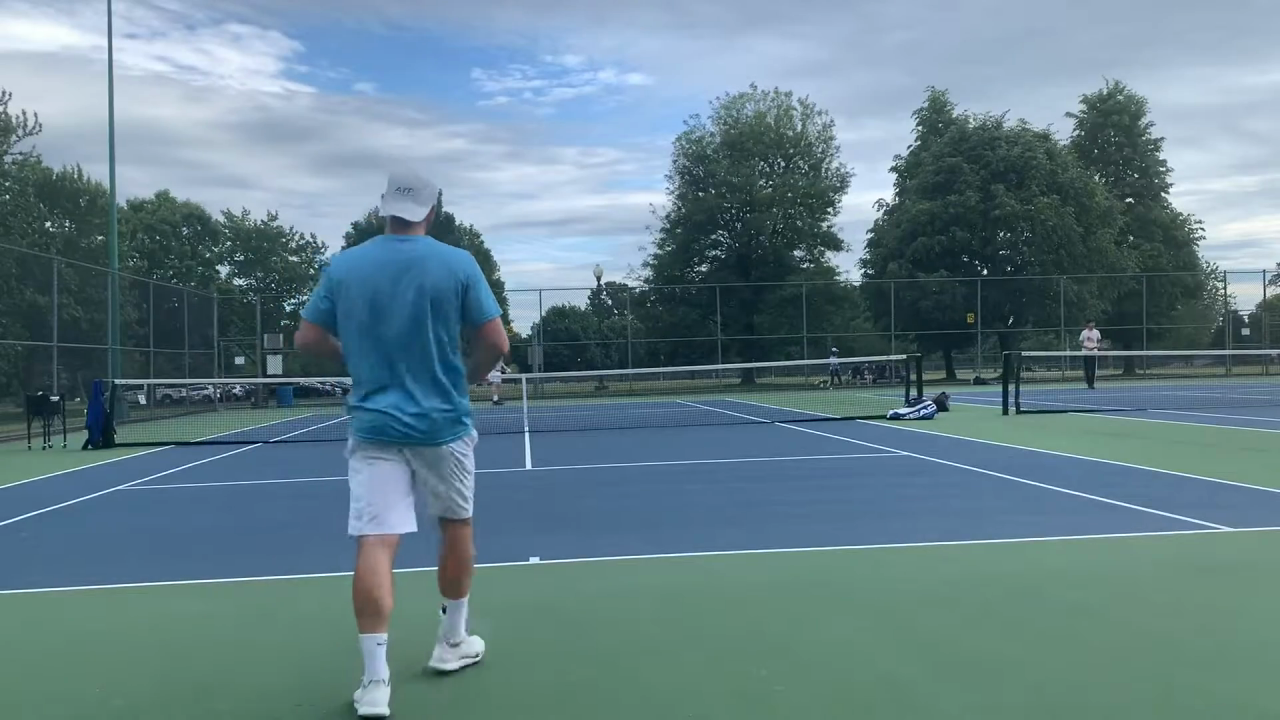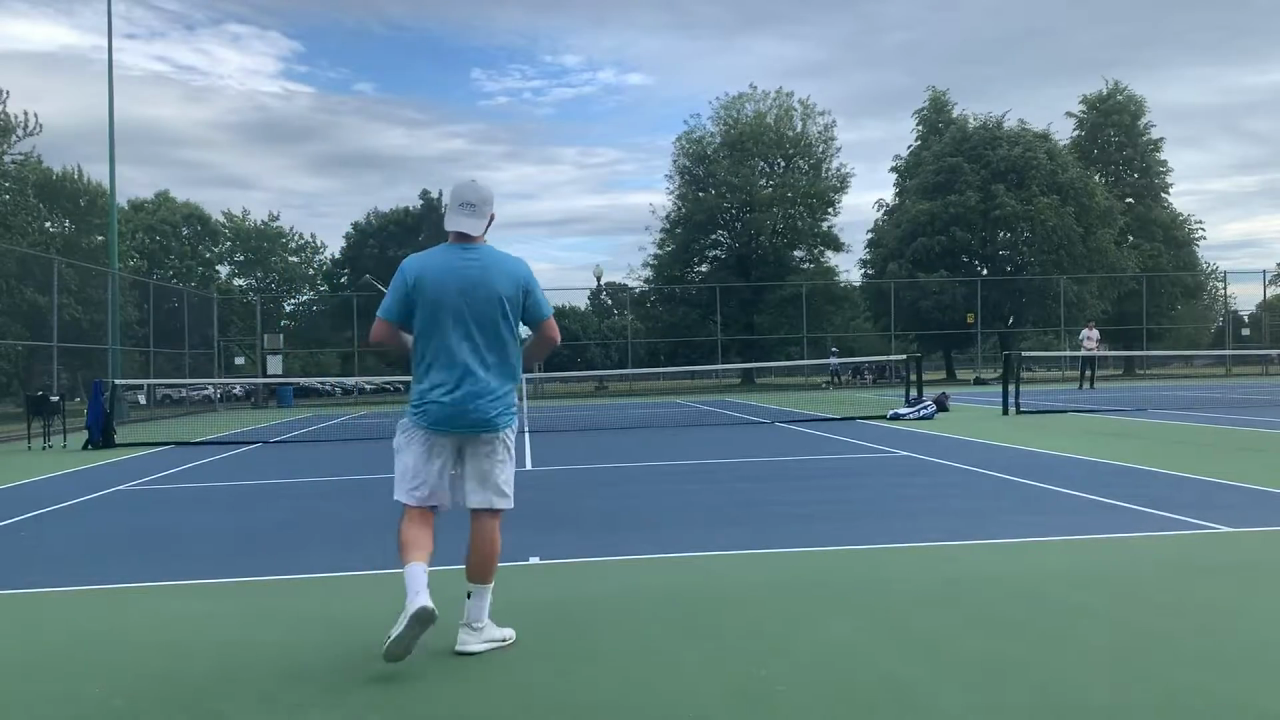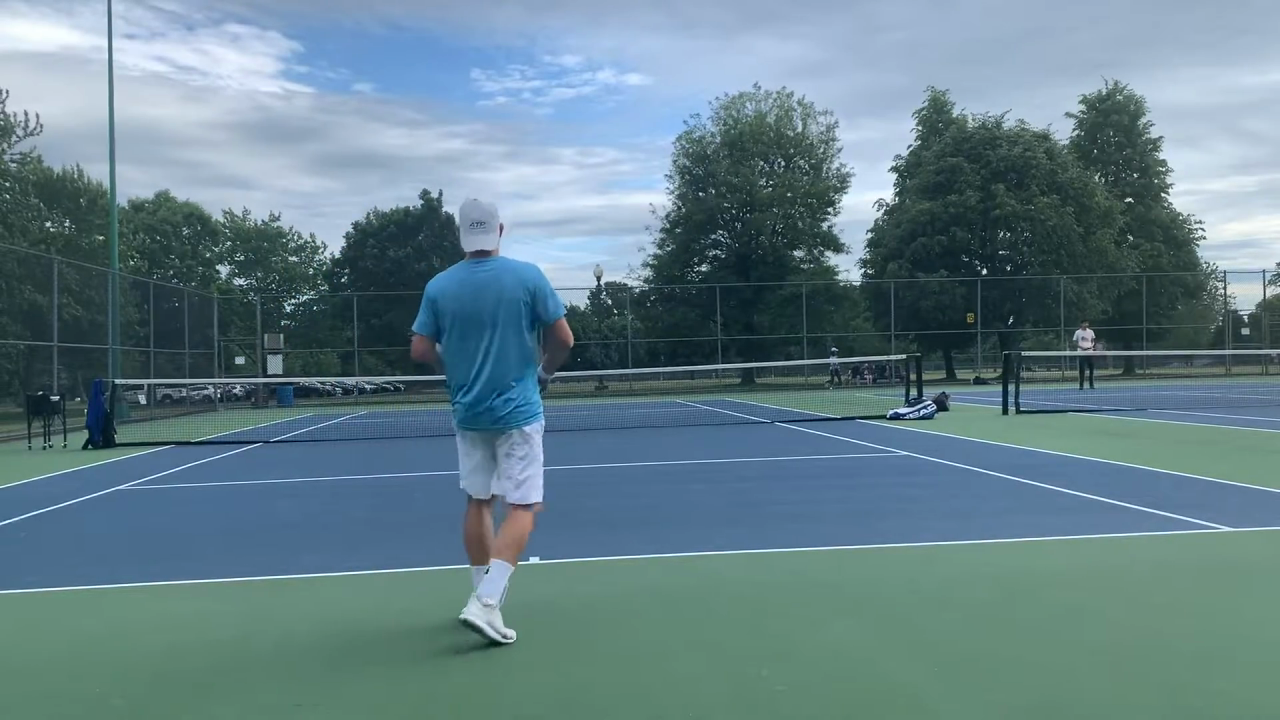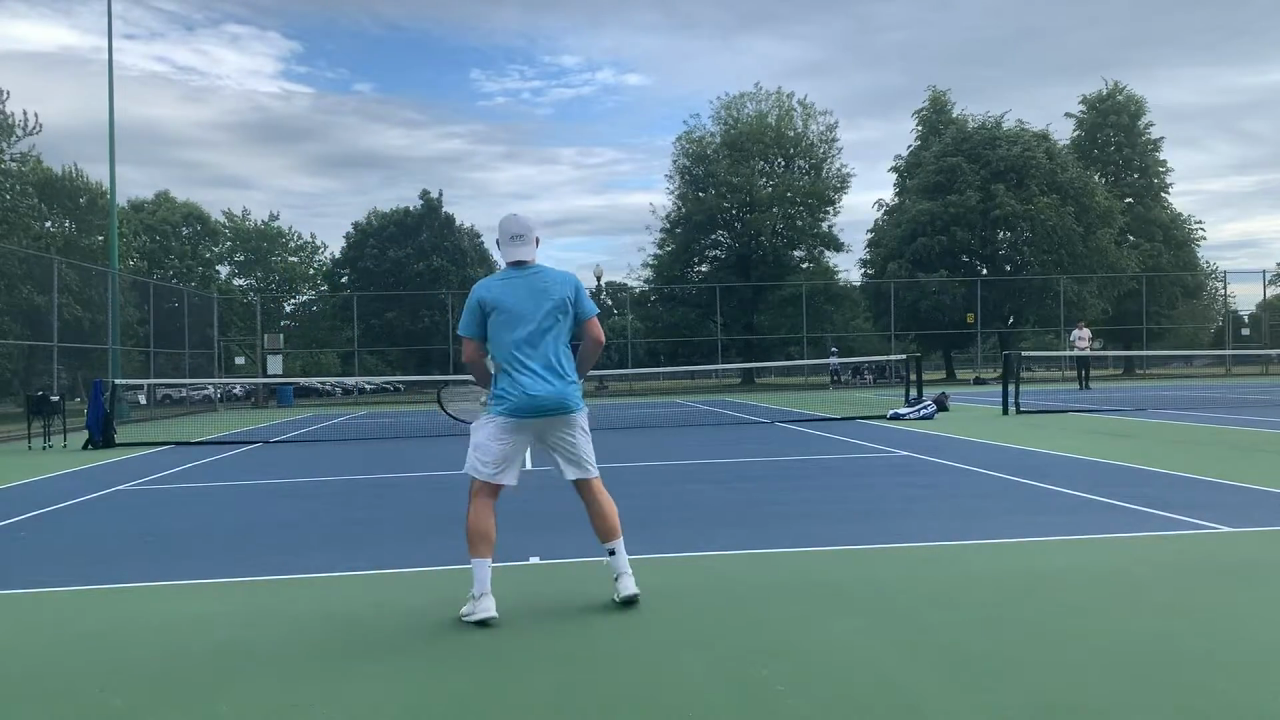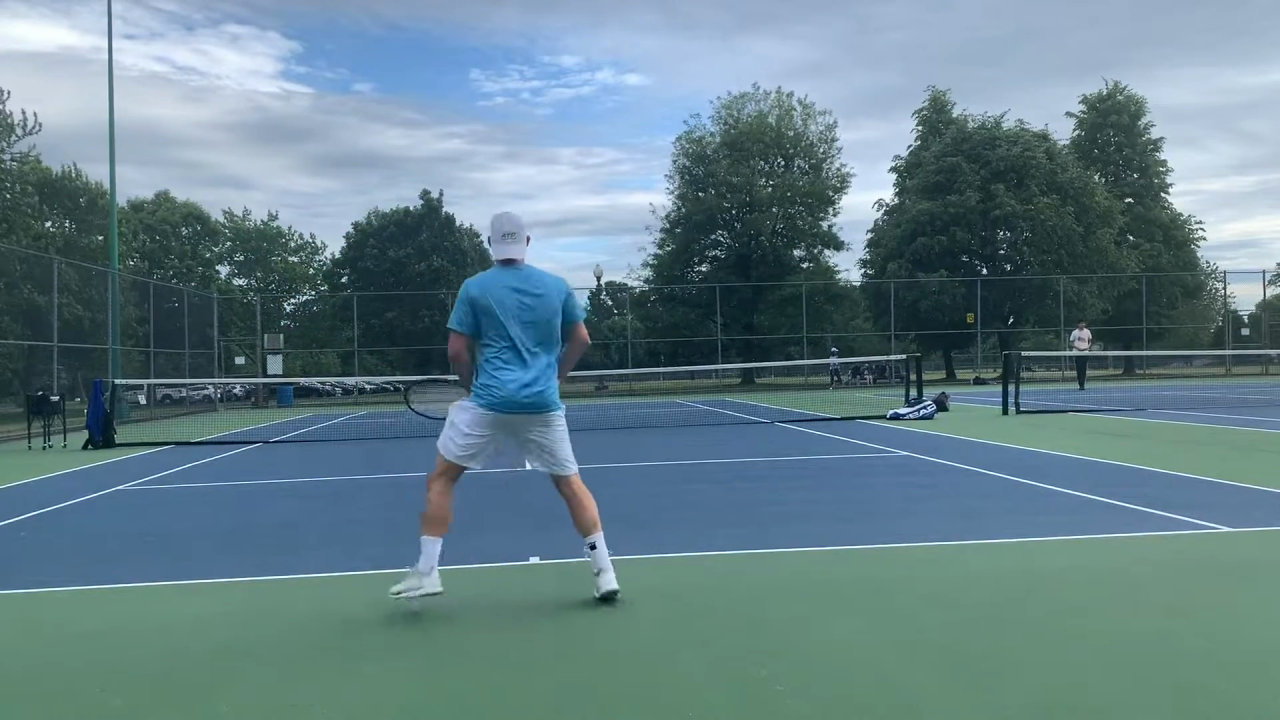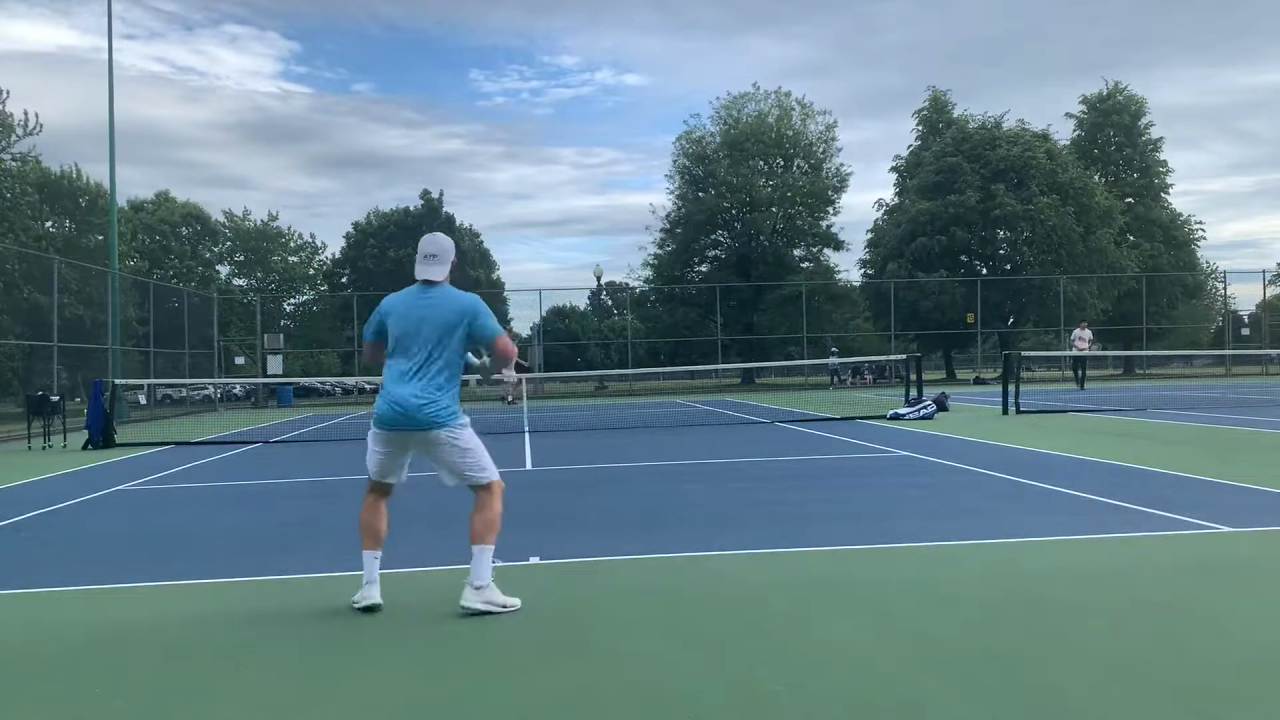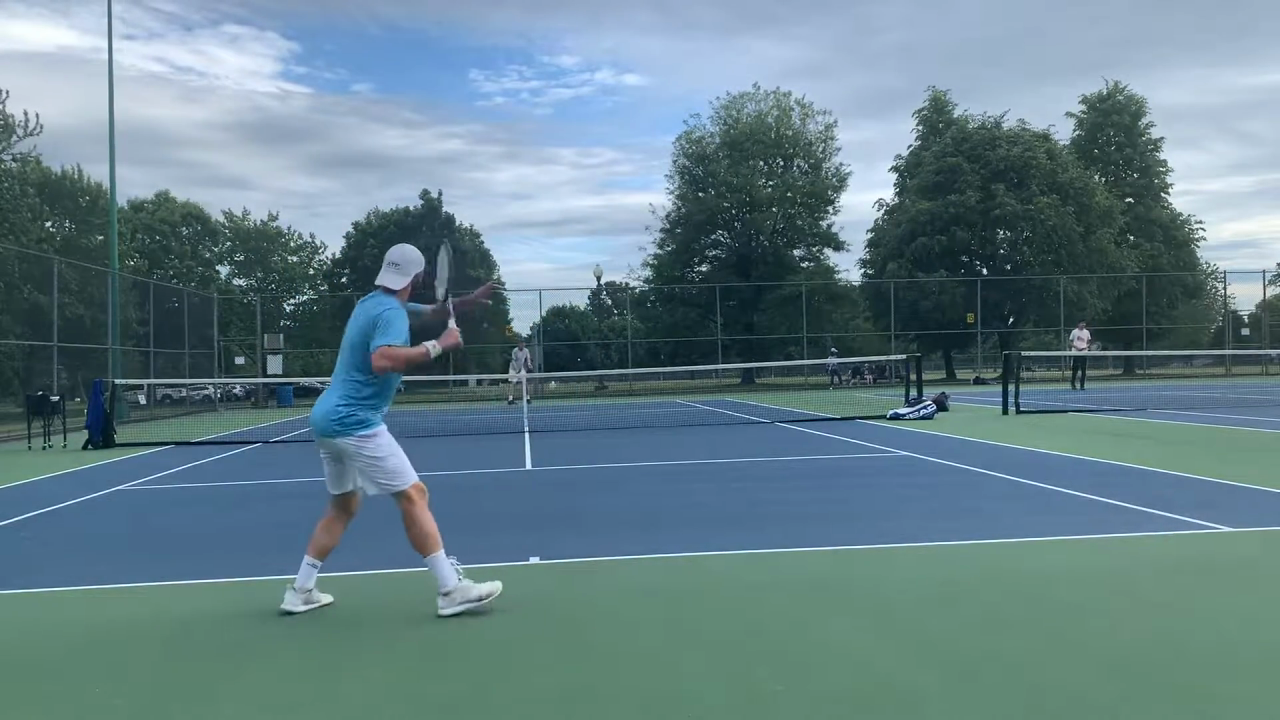
dt=0.4s
person 1, frame 1
left shoulder: (344, 265)
right shoulder: (458, 264)
left elbow: (306, 338)
right elbow: (497, 342)
right wrist: (468, 378)
left hip: (374, 427)
right hip: (443, 425)
left knee: (376, 544)
right knee: (456, 527)
right ankle: (450, 642)
person 1, frame 2
left shoulder: (414, 268)
right shoulder: (514, 271)
left elbow: (380, 335)
right elbow: (550, 337)
left hip: (431, 414)
right hip: (492, 415)
left knee: (417, 512)
right knee: (486, 515)
left ankle: (418, 598)
right ankle: (475, 624)
person 1, frame 3
left shoulder: (438, 286)
right shoulder: (528, 275)
left elbow: (420, 352)
right elbow: (563, 339)
right wrist: (544, 373)
left hip: (469, 415)
right hip: (519, 413)
left knee: (479, 502)
right knee: (522, 509)
left ankle: (484, 599)
right ankle: (484, 601)
person 1, frame 4
left shoulder: (483, 290)
right shoulder: (568, 282)
left elbow: (470, 356)
right elbow: (596, 338)
left hip: (511, 408)
right hip: (563, 405)
left knee: (481, 494)
right knee: (591, 487)
left ankle: (482, 596)
right ankle: (624, 577)
person 1, frame 5
left shoulder: (474, 288)
right shoulder: (556, 286)
left elbow: (457, 351)
right elbow: (581, 341)
left hip: (489, 403)
right hip: (541, 404)
left knee: (442, 478)
right knee: (570, 484)
left ankle: (425, 573)
right ankle: (604, 573)
person 1, frame 6
left shoulder: (391, 304)
right shoulder: (468, 304)
left elbow: (370, 354)
right elbow: (507, 352)
right wrist: (490, 366)
left hip: (389, 415)
right hip: (439, 418)
left knee: (377, 493)
right knee: (490, 489)
left ankle: (369, 587)
right ankle: (479, 587)
person 1, frame 7
left shoulder: (375, 303)
right shoulder: (390, 313)
left elbow: (429, 313)
right elbow: (382, 363)
left wrist: (472, 299)
right wrist: (436, 347)
left hip: (328, 421)
right hip: (355, 424)
left knee: (344, 507)
right knee: (413, 496)
left ankle: (301, 590)
right ankle: (451, 589)
